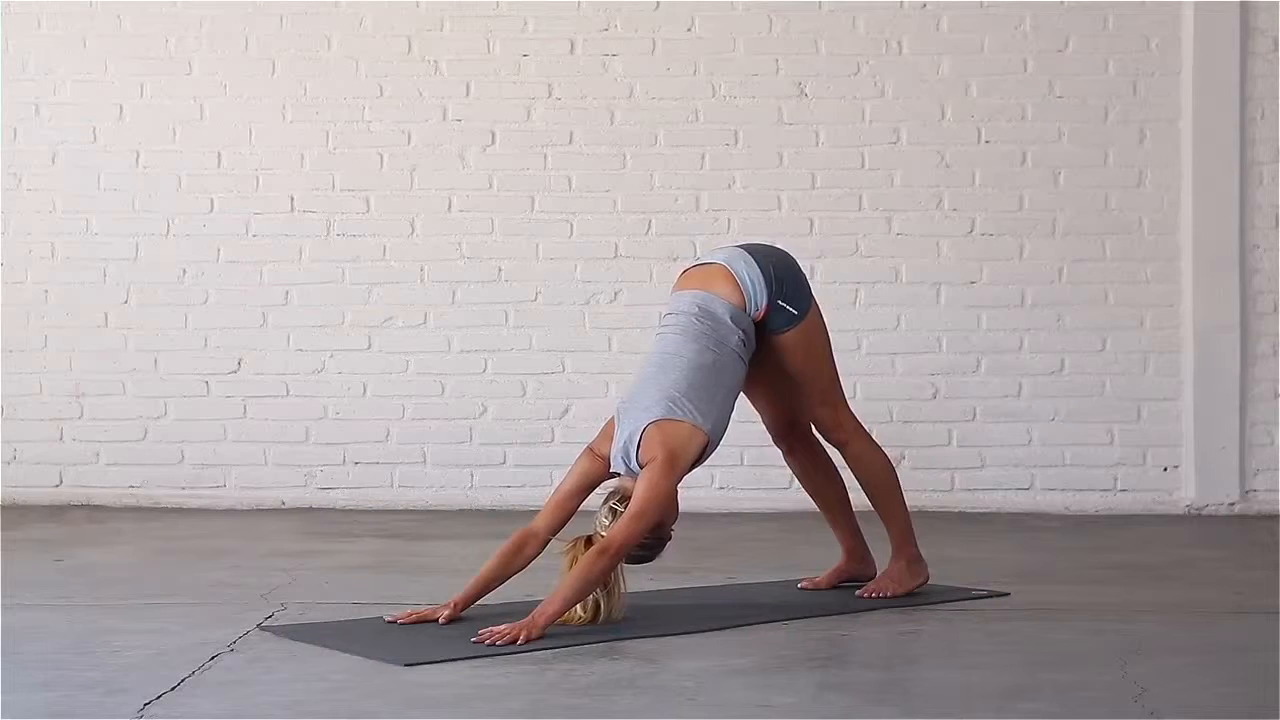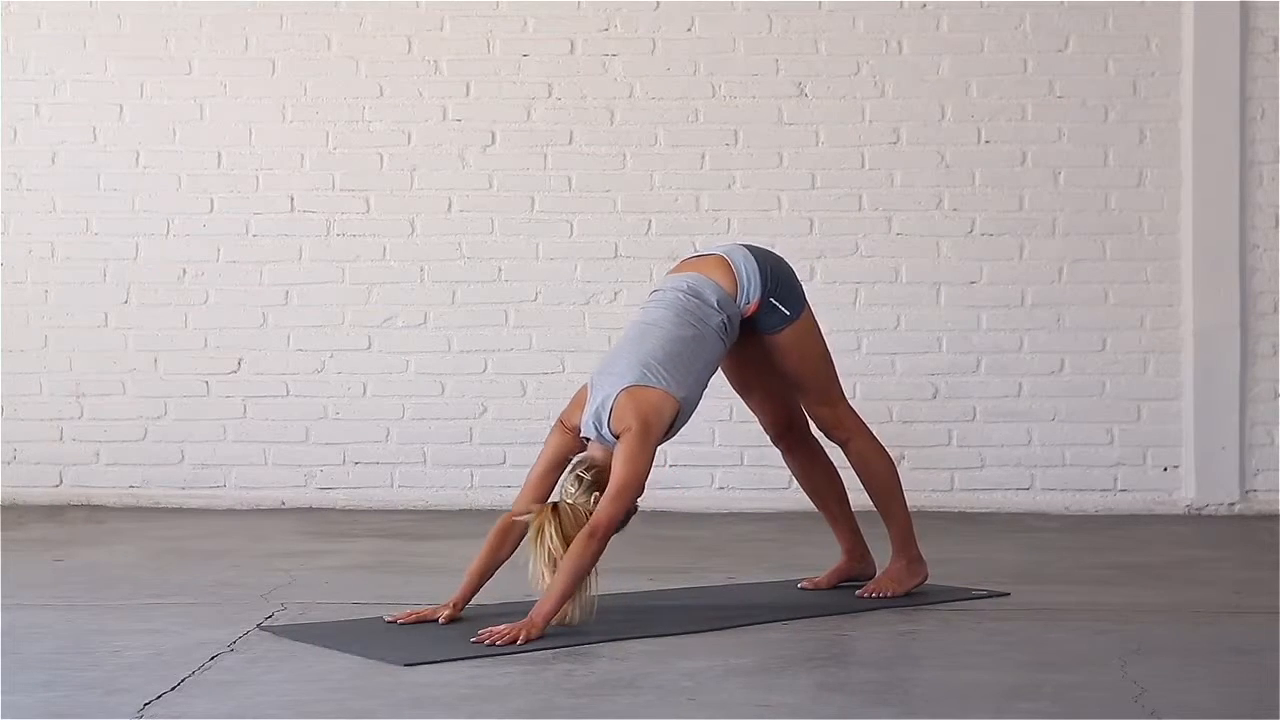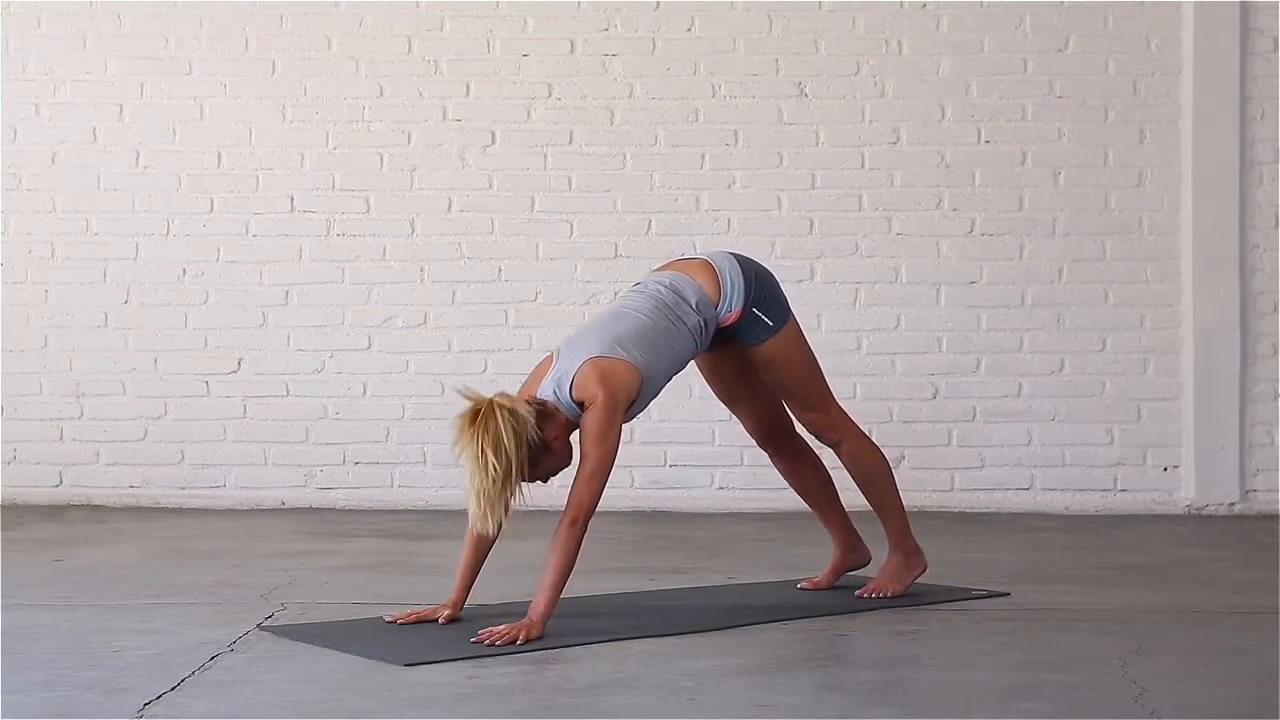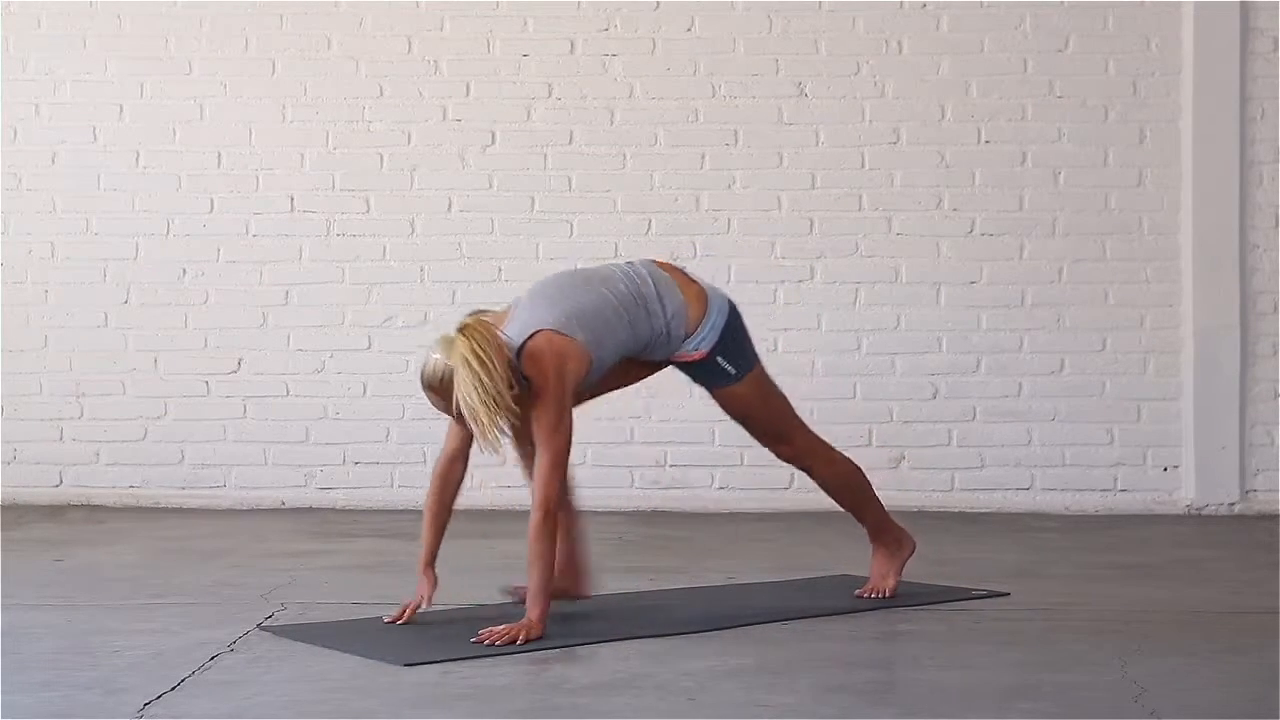
dt=1s
person 1, frame 1
left shoulder: (666, 448)
right shoulder: (612, 446)
left elbow: (609, 549)
right elbow: (534, 534)
left wrist: (538, 621)
right wrist: (456, 604)
left hip: (759, 282)
right hip: (714, 287)
left knee: (834, 424)
right knee: (791, 434)
left ankle: (908, 559)
right ankle: (856, 558)
person 1, frame 2
left shoulder: (637, 419)
right shoulder: (580, 417)
left elbow: (596, 532)
right elbow: (517, 516)
left wrist: (537, 620)
right wrist: (455, 602)
left hip: (751, 281)
right hip: (711, 290)
left knee: (834, 421)
right knee: (787, 431)
left ankle: (907, 557)
right ankle: (855, 556)
person 1, frame 3
left shoulder: (598, 390)
right shoulder: (534, 393)
left elbow: (577, 514)
right elbow: (490, 497)
left wrist: (536, 619)
right wrist: (454, 600)
left hip: (736, 292)
right hip: (696, 298)
left knee: (826, 423)
right knee: (773, 435)
left ankle: (905, 550)
right ankle: (848, 547)
person 1, frame 4
left shoulder: (544, 365)
right shoulder: (483, 349)
left elbow: (546, 502)
right elbow: (450, 460)
left wrist: (535, 616)
right wrist: (425, 572)
left hip: (698, 325)
right hip: (652, 310)
left knee: (791, 445)
right knee: (527, 426)
left ankle: (890, 540)
right ankle: (570, 567)
